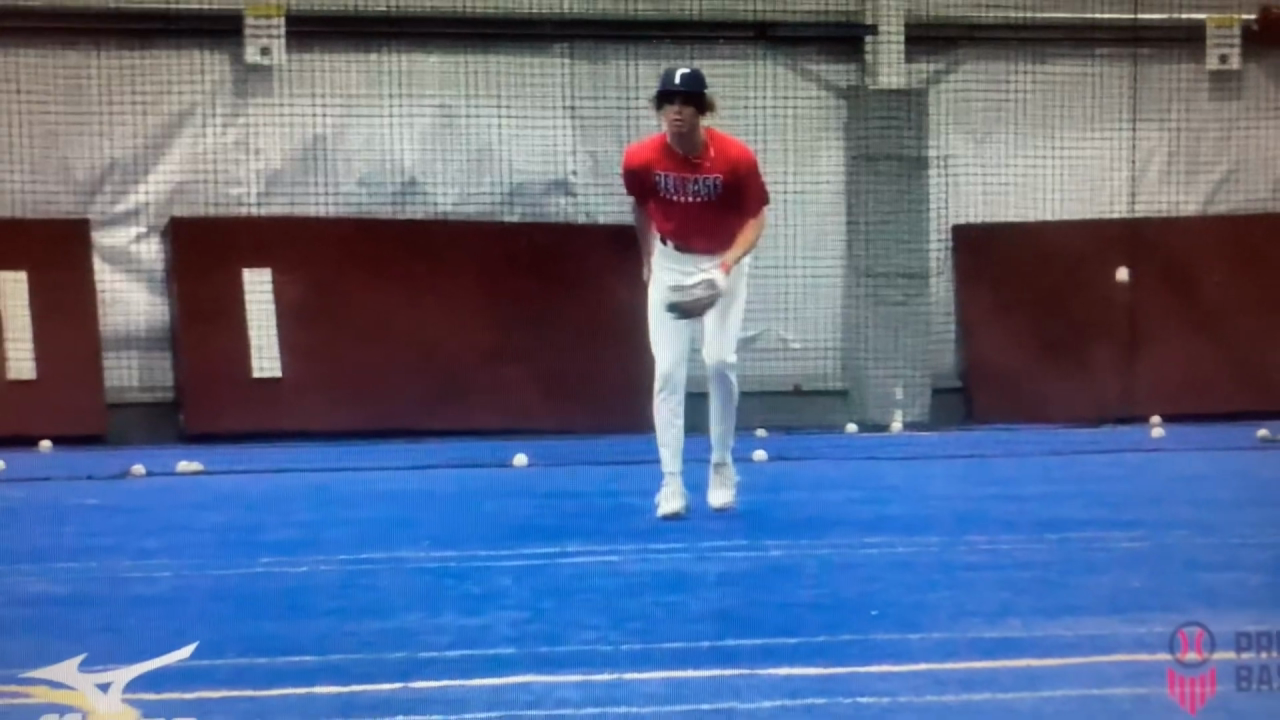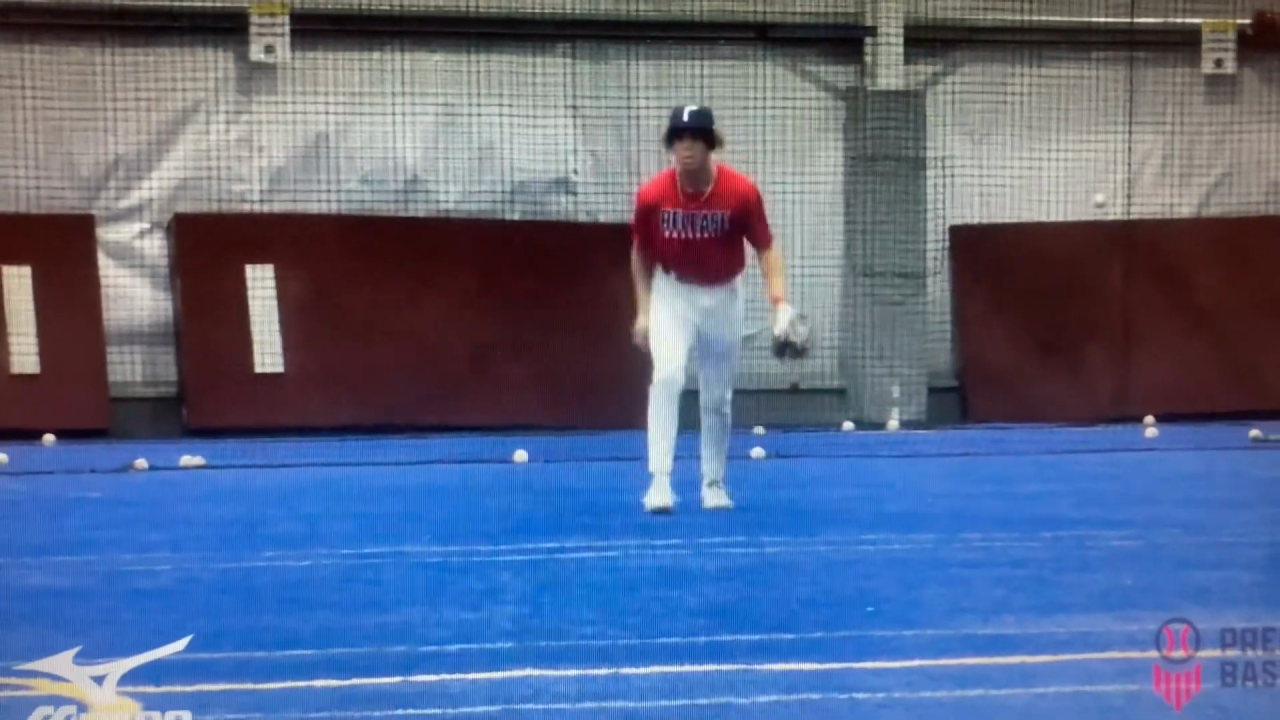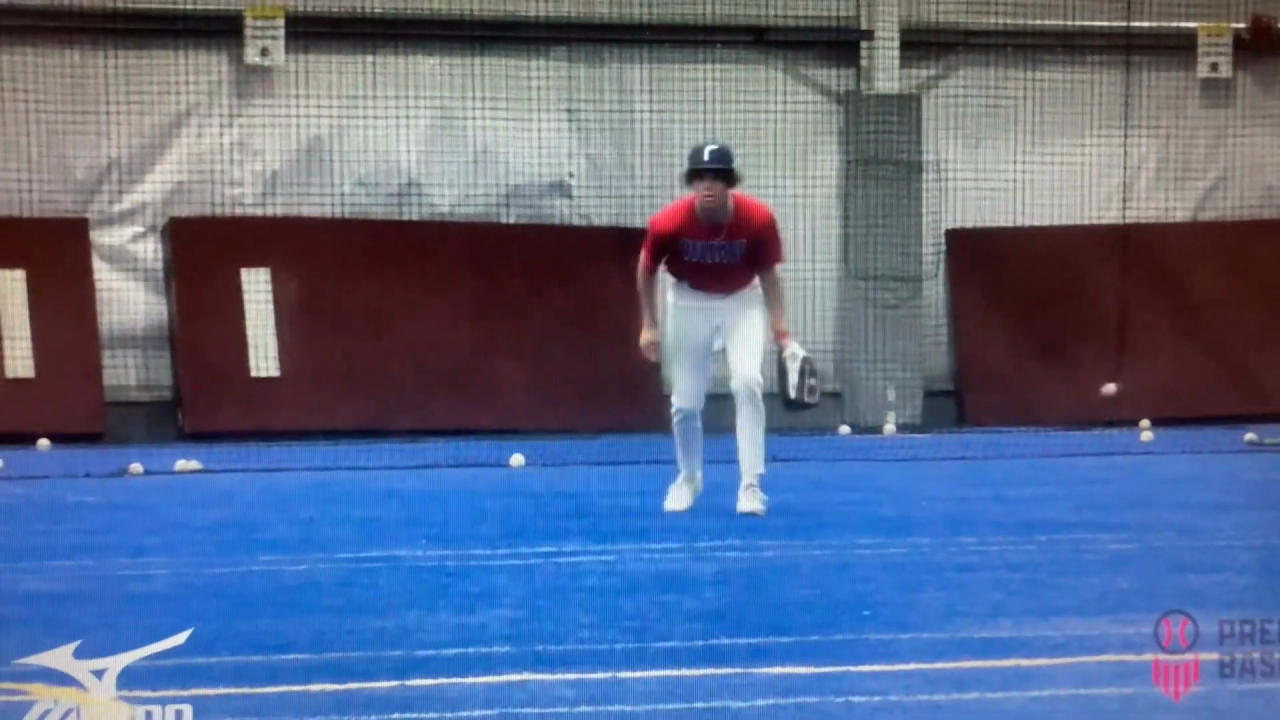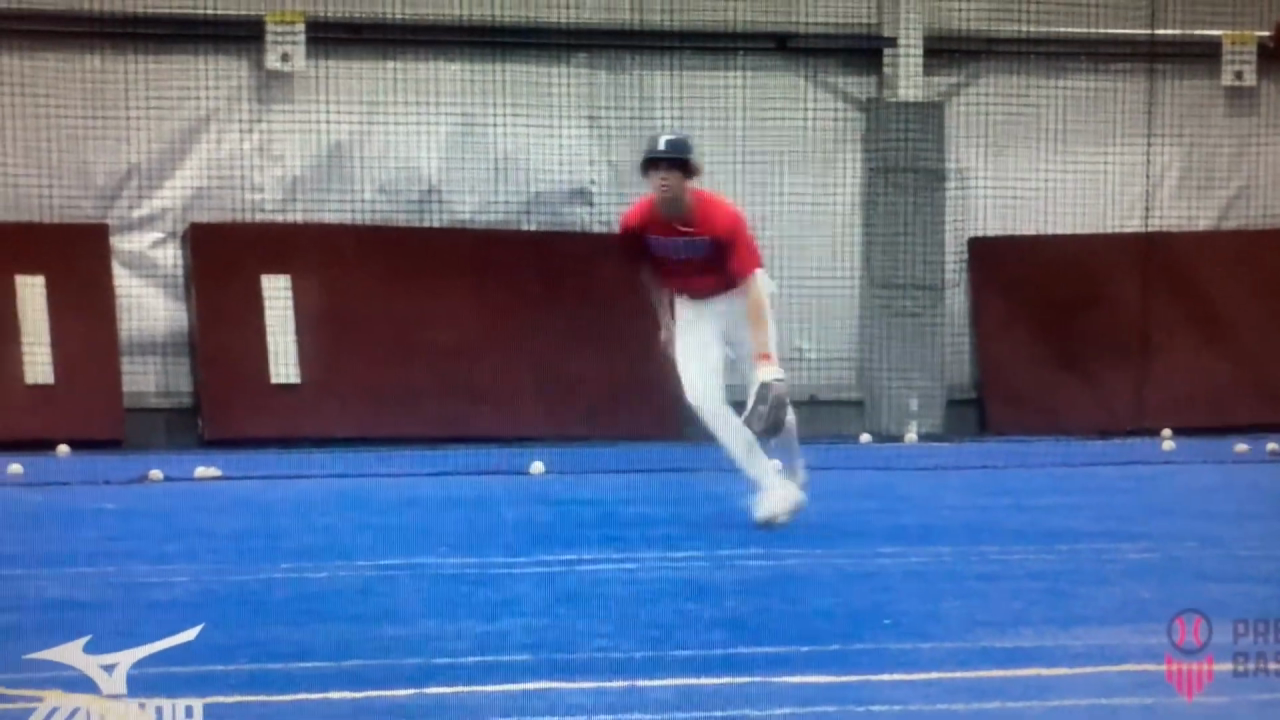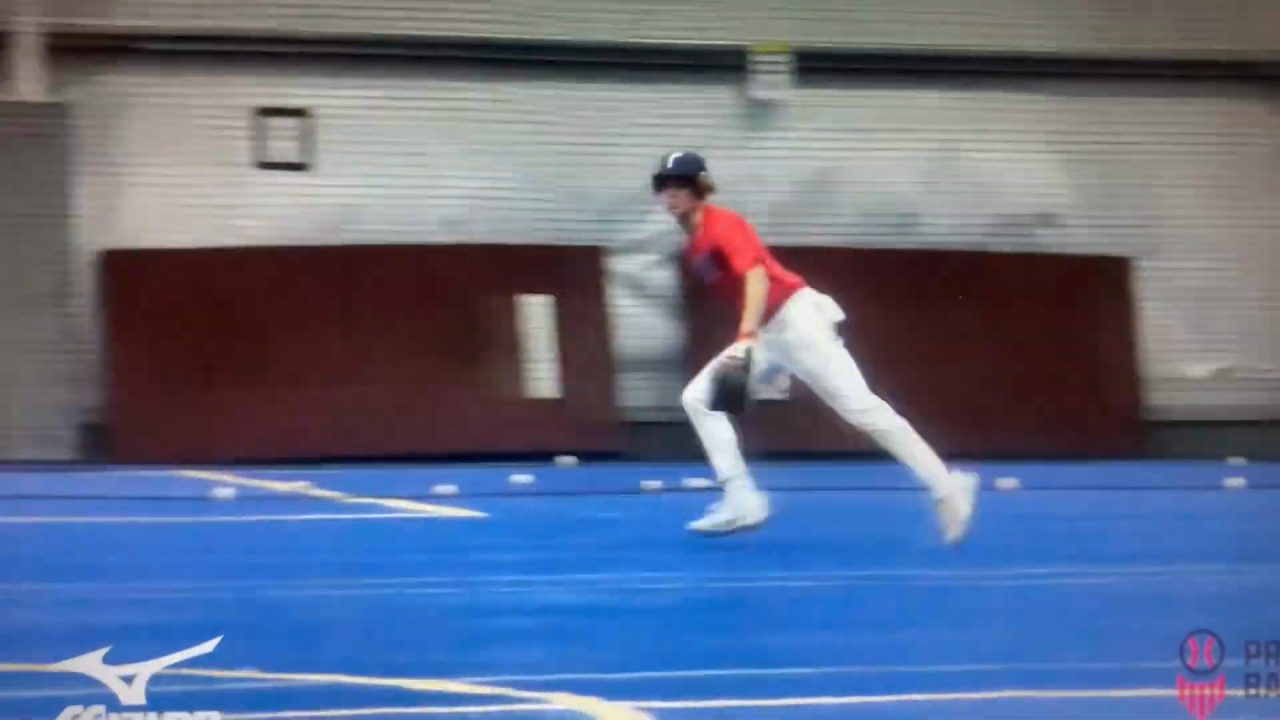
dt=0.7s
person 1, frame 1
left shoulder: (736, 157)
right shoulder: (640, 158)
left elbow: (755, 220)
left wrist: (725, 267)
right wrist: (648, 261)
left hip: (724, 263)
right hip: (670, 264)
left knee: (719, 361)
right knee: (668, 371)
left ankle: (722, 467)
right ankle: (671, 482)
person 1, frame 2
left shoulder: (742, 191)
right shoulder: (651, 194)
left elbow: (764, 247)
right elbow: (640, 252)
left wrist: (778, 299)
right wrist: (643, 310)
left hip: (722, 297)
right hip: (671, 294)
left knee: (716, 399)
right knee: (667, 376)
left ankle: (714, 482)
right ankle: (660, 484)
person 1, frame 3
left shoulder: (758, 218)
right shoulder: (668, 222)
left elbow: (768, 274)
right elbow: (646, 268)
left wrist: (781, 334)
right wrist: (648, 326)
left hip: (743, 303)
right hip: (690, 303)
left knee: (747, 382)
right knee: (686, 403)
left ankle: (750, 486)
right ankle: (689, 478)
person 1, frame 4
left shoulder: (723, 215)
right shoulder: (635, 220)
left elbow: (753, 285)
left wrist: (766, 357)
right wrist: (668, 325)
left hip: (735, 303)
right hip: (690, 310)
left knee: (767, 402)
right knee: (703, 400)
left ankle: (793, 480)
right ankle: (775, 487)
person 1, frame 5
left shoulder: (722, 225)
right shoulder: (693, 246)
left elbow: (757, 277)
left wrist: (745, 338)
left hip: (799, 317)
right hip: (770, 329)
left knee: (860, 409)
right knee: (696, 399)
left ankle: (947, 488)
right ankle: (742, 501)
